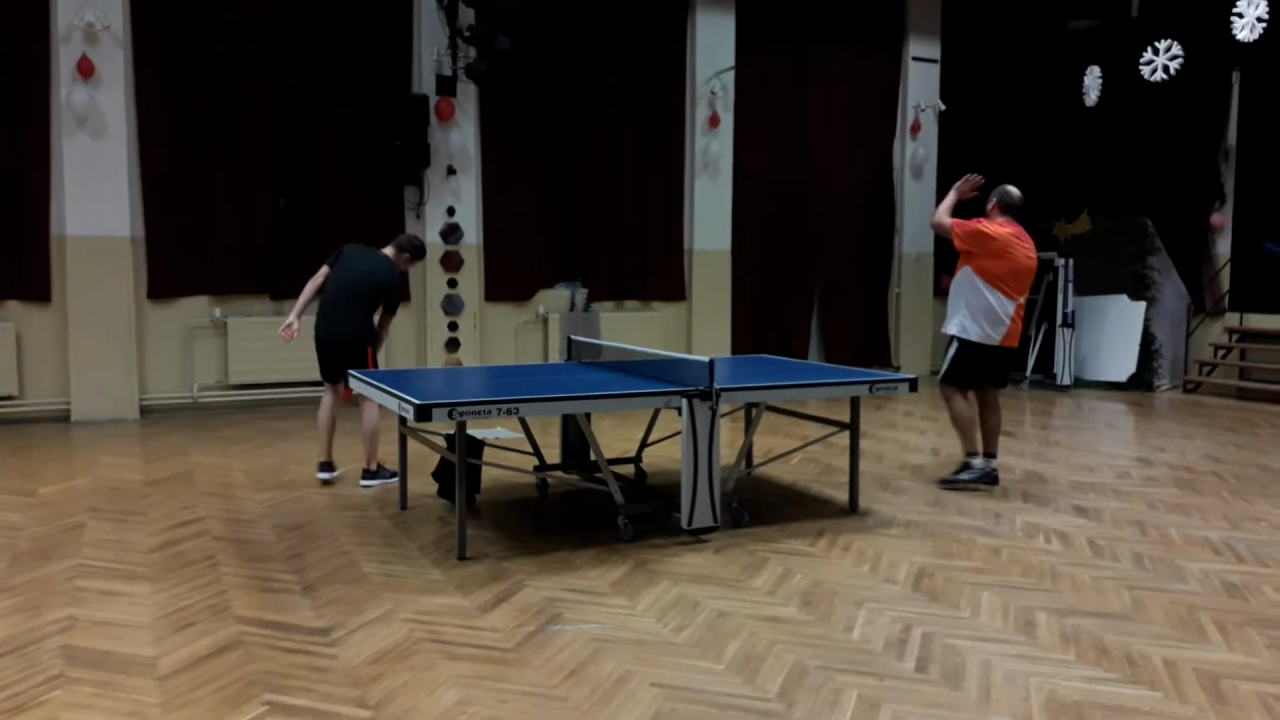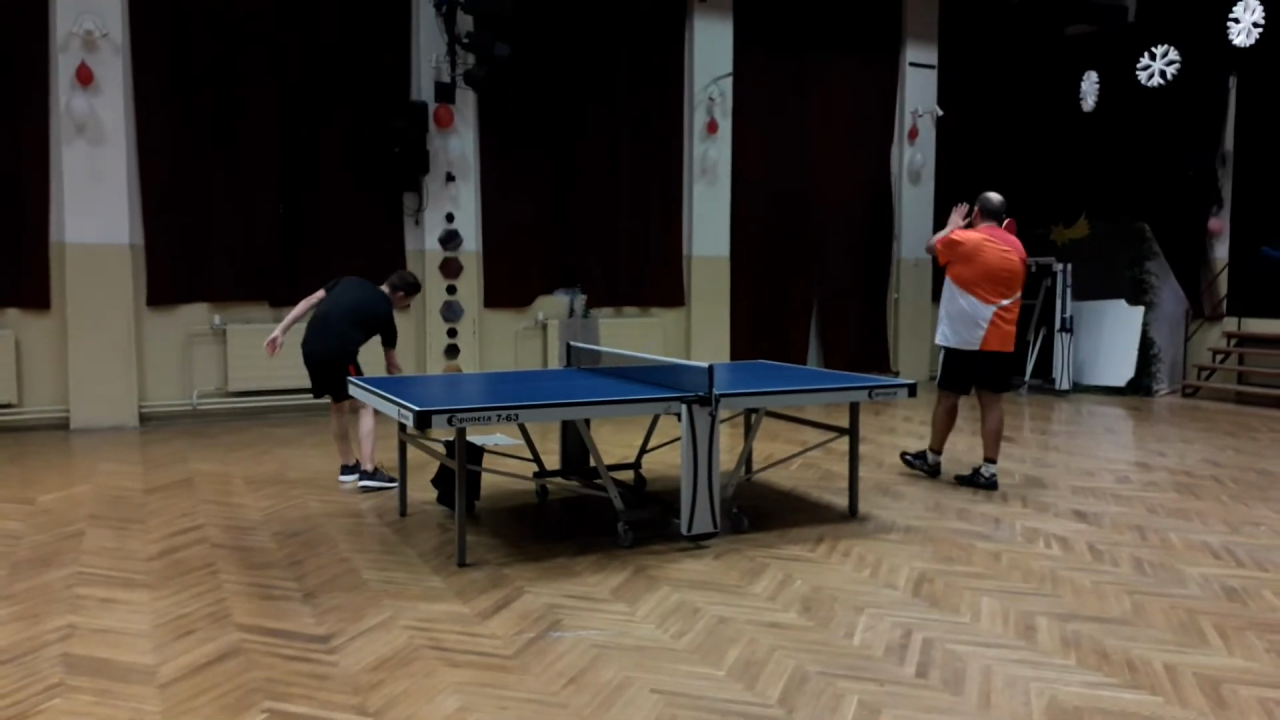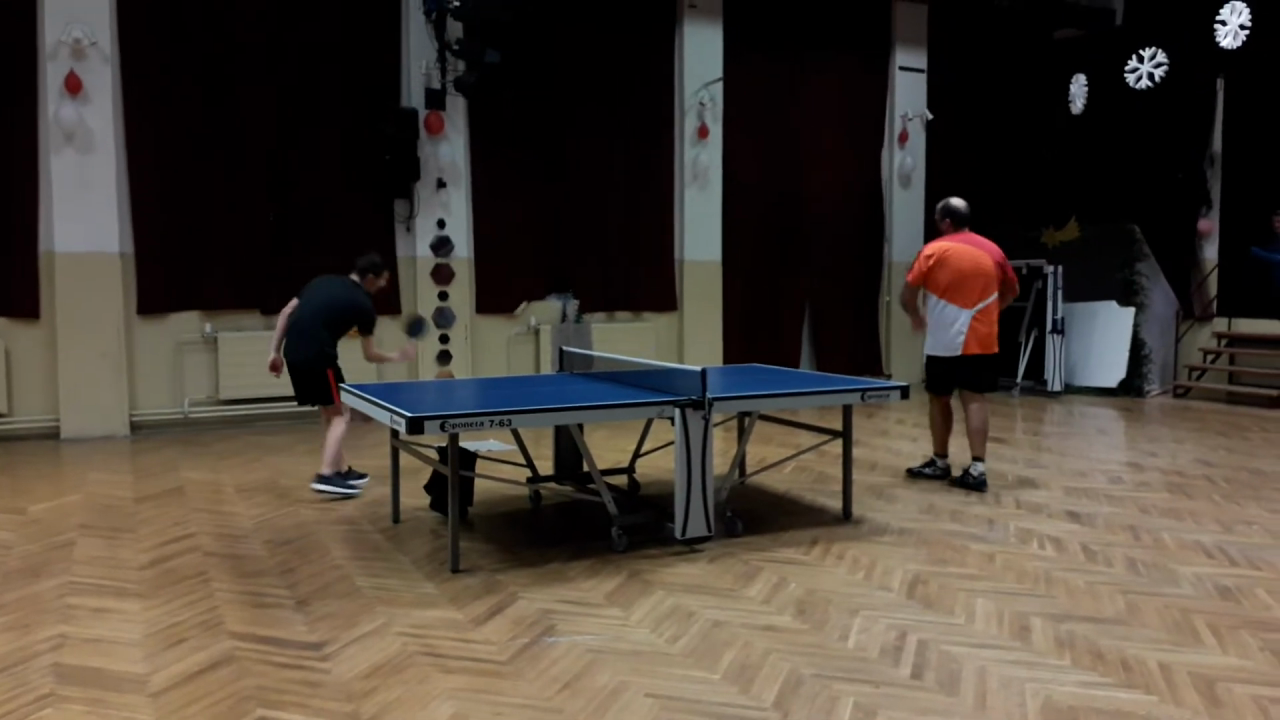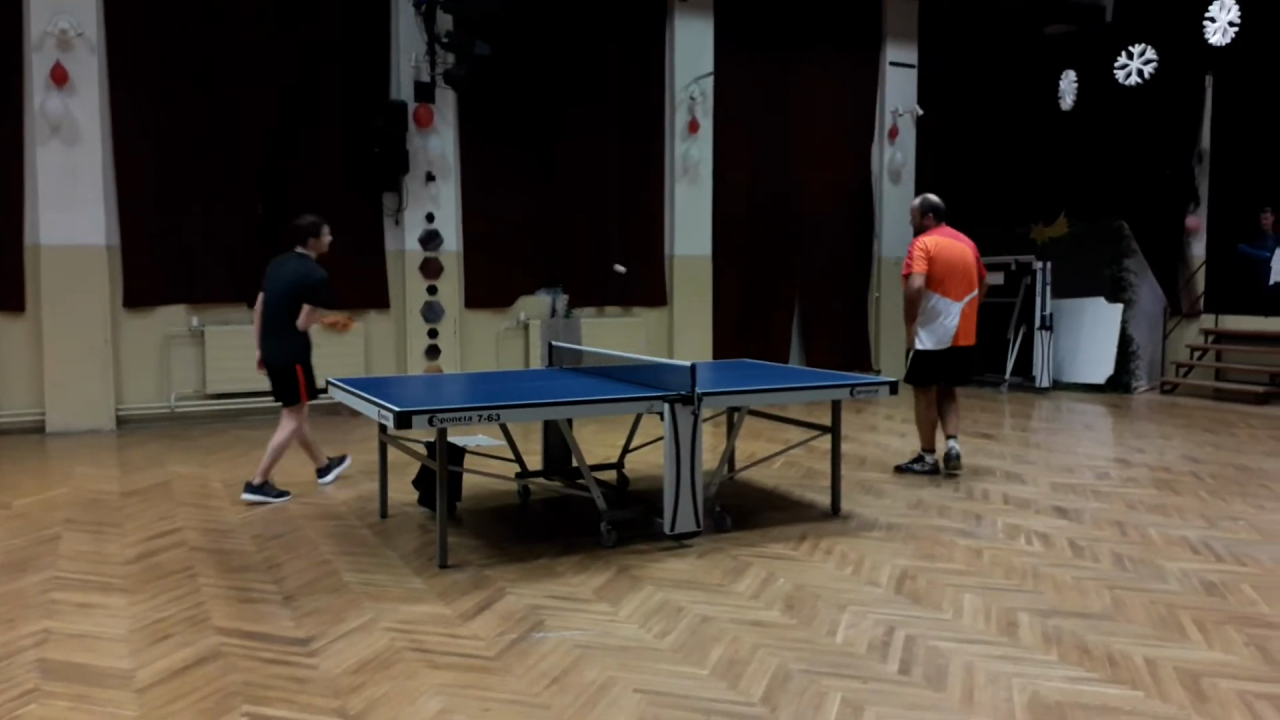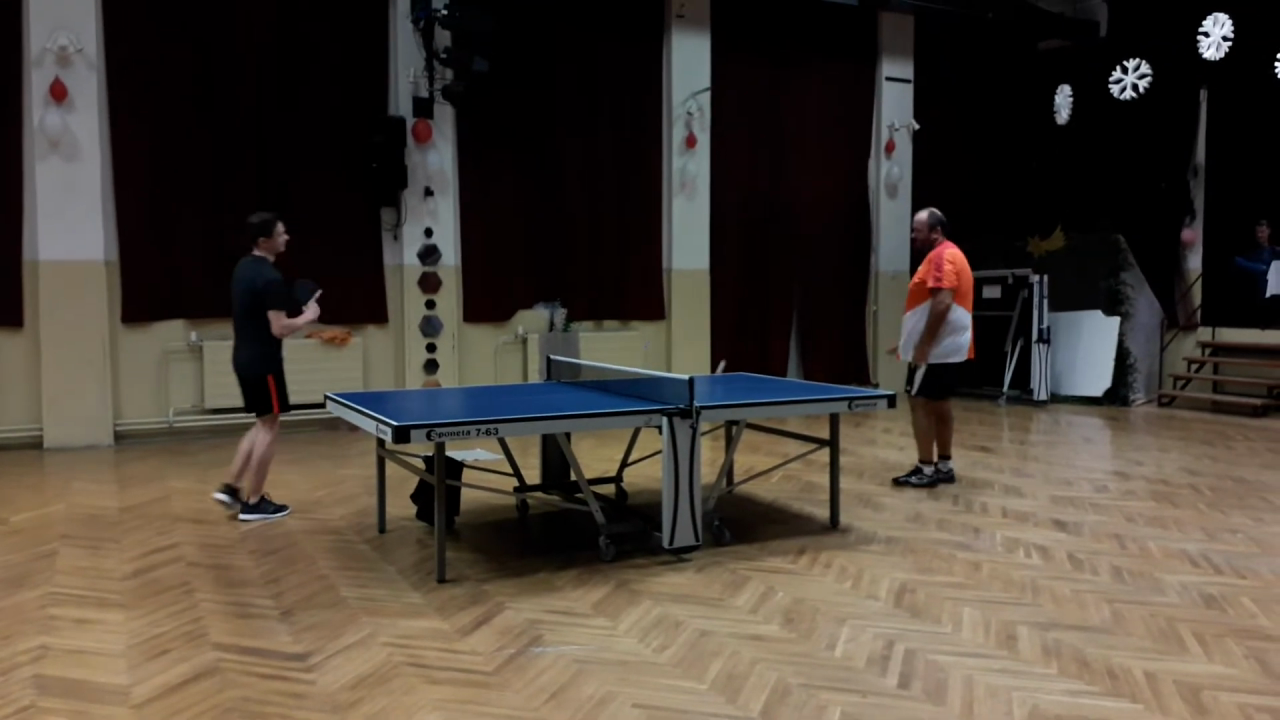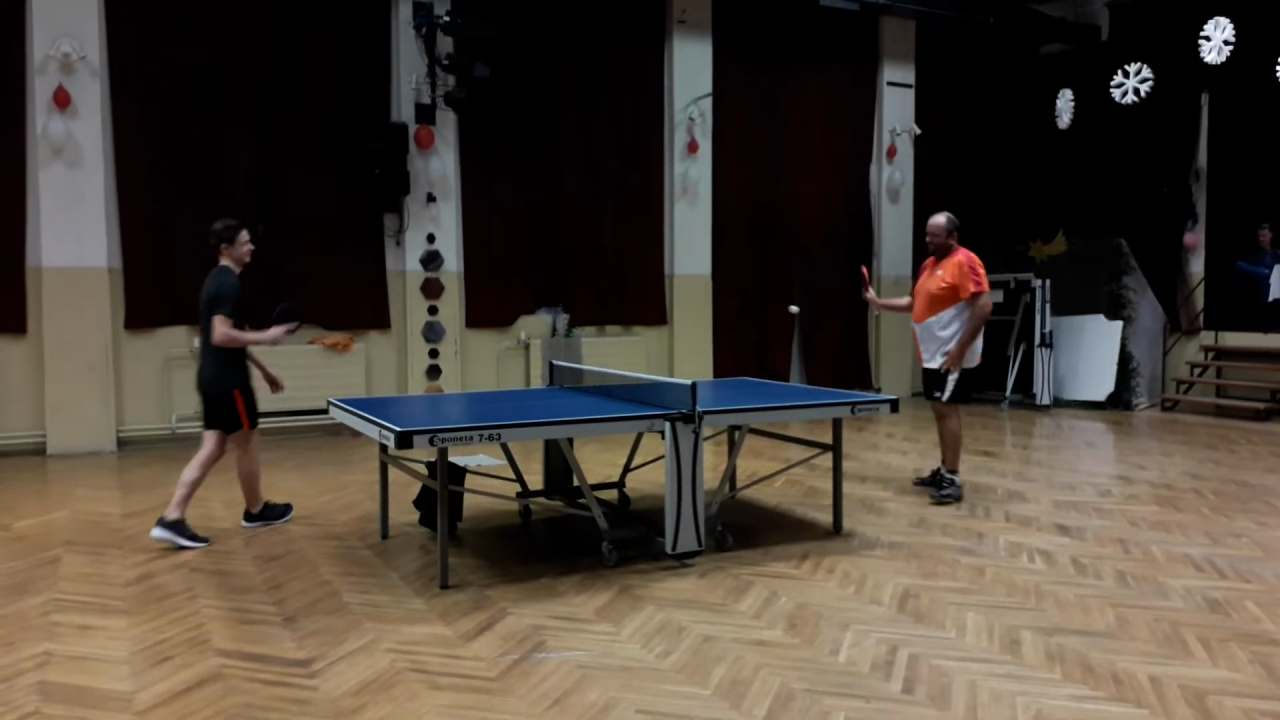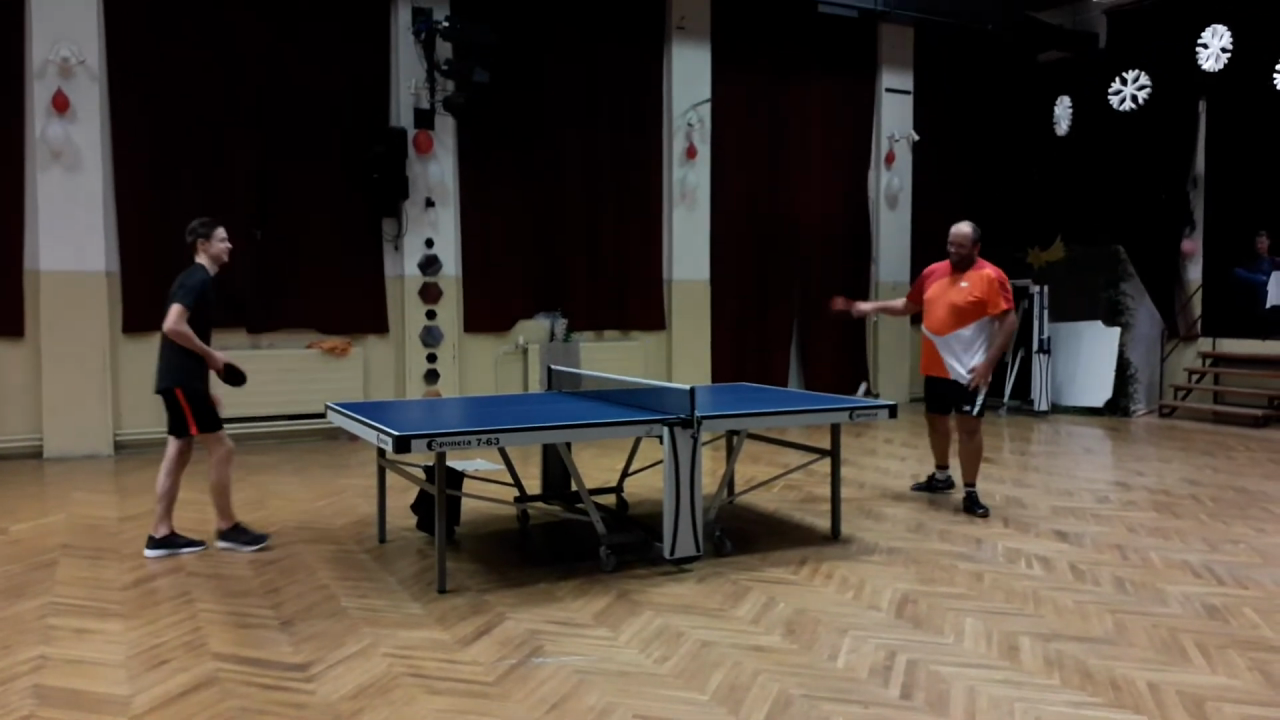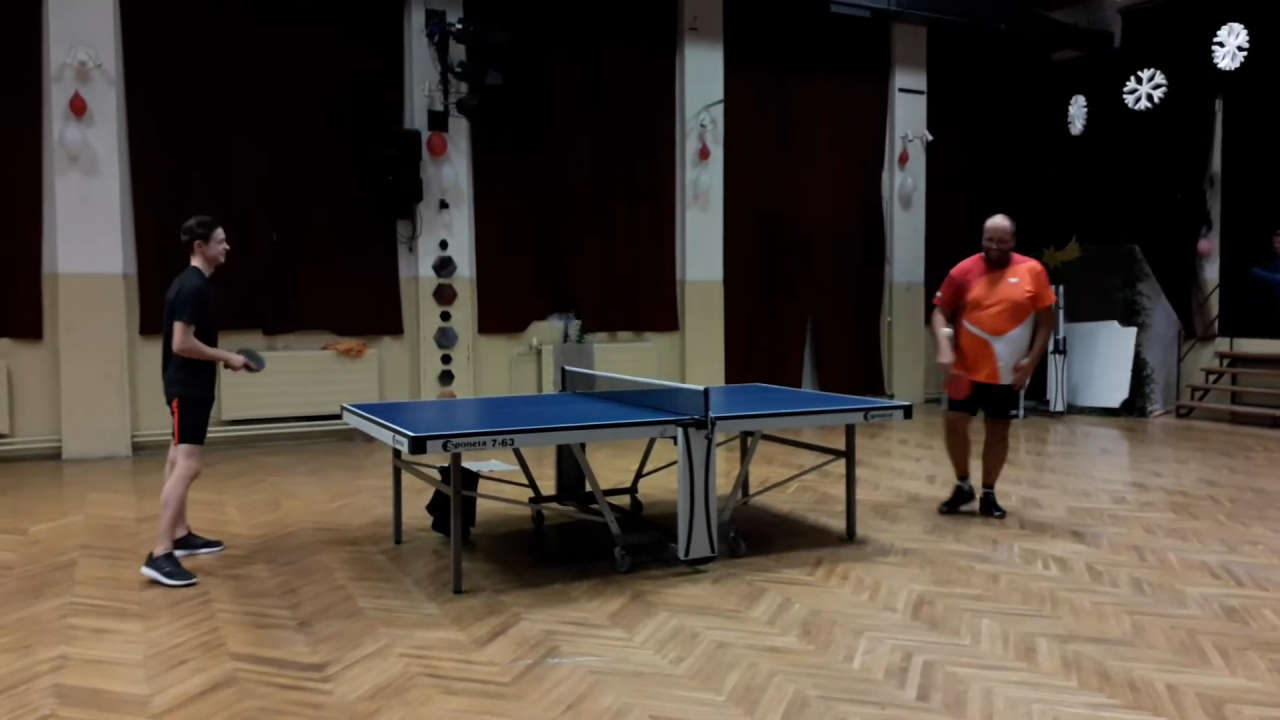
dt=0.3s
person 1, frame 1
left shoulder: (986, 232)
right shoulder: (1026, 243)
left elbow: (938, 223)
left wrist: (955, 193)
right wrist: (962, 280)
left hip: (973, 331)
right hip: (1003, 334)
left knee: (953, 390)
right knee: (987, 396)
left ankle: (975, 463)
right ankle: (987, 464)
person 1, frame 2
left shoulder: (962, 240)
right shoulder: (1016, 247)
left elbow: (934, 245)
left wrist: (953, 224)
left hip: (962, 337)
right hip: (1000, 340)
left knee: (947, 397)
right knee: (992, 402)
left ankle: (932, 458)
right ankle: (988, 470)
person 1, frame 3
left shoulder: (933, 251)
right shoulder: (992, 251)
left elbow: (907, 296)
right elbow: (1012, 291)
left wrist: (917, 317)
left hip: (945, 342)
right hip: (982, 342)
left knee: (939, 400)
right knee: (975, 402)
left ankle: (940, 463)
right ankle: (977, 469)
person 1, frame 4
left shoulder: (923, 244)
right shoulder: (966, 243)
left elbow: (916, 288)
right elbow: (982, 283)
left wrist: (908, 326)
left hip: (929, 335)
right hip: (962, 335)
left knee: (924, 393)
right knee: (946, 392)
left ankle: (928, 458)
right ankle: (952, 446)
person 1, frame 5
left shoulder: (940, 256)
right shoulder: (950, 254)
left elbow: (943, 303)
left wrist: (923, 345)
right wrist: (925, 341)
left hip: (938, 350)
right hip: (952, 349)
left knee: (921, 404)
right knee: (939, 405)
left ankle: (926, 470)
right ankle: (944, 465)
person 1, frame 6
left shoulder: (965, 263)
right shoulder: (930, 265)
left elbow: (983, 306)
right elbow: (916, 302)
left wrist: (960, 348)
right wrist: (880, 303)
left hip: (953, 356)
right hip: (933, 354)
left knee: (946, 410)
right knee: (942, 410)
left ankle: (951, 480)
right ankle: (946, 471)
person 1, frame 7
left shoulder: (991, 277)
right shoulder: (933, 273)
left elbow: (1009, 323)
right elbow: (909, 305)
left wrist: (988, 363)
right wrist: (871, 307)
left hip: (968, 370)
right hip: (936, 366)
left knee: (969, 426)
right knee: (936, 420)
left ankle: (970, 493)
right ankle: (941, 476)
person 1, frame 8
left shoulder: (1032, 272)
right shoulder: (963, 272)
left elbow: (1046, 320)
right elbow: (940, 313)
left wrist: (1032, 360)
right wrist: (944, 347)
left hip: (1009, 371)
right hip: (967, 367)
left knee: (999, 430)
right knee: (954, 422)
left ankle: (988, 493)
right ankle: (962, 485)
person 2, frame 1
left shoulder: (349, 251)
right shoulder: (392, 278)
left elbow: (316, 281)
right elbow: (382, 327)
left wrist: (294, 316)
right wrist: (371, 353)
left hip: (325, 333)
right hip: (356, 336)
left knee: (331, 393)
right knee: (368, 399)
left ankle: (325, 463)
right ankle: (371, 469)
person 2, frame 2
left shoulder: (350, 282)
right shoulder: (385, 314)
left elbow: (309, 301)
right elbow: (392, 367)
left wrist: (280, 331)
left hip: (311, 348)
right hip: (338, 353)
left knee: (339, 406)
right knee: (364, 407)
left ankle: (349, 465)
right ankle: (369, 471)
person 2, frame 3
left shoulder: (322, 281)
right shoulder: (362, 305)
left elbow: (287, 312)
right elbow: (370, 355)
left wrist: (276, 352)
right wrist: (398, 356)
left hip: (294, 354)
right hip: (318, 358)
left knee: (328, 412)
right knee: (340, 414)
left ankle: (340, 471)
right ankle: (327, 475)
person 2, frame 4
left shoulder: (277, 264)
right shoulder: (316, 276)
left elbow: (258, 308)
right elbow: (302, 324)
left wrist: (260, 348)
right wrist: (317, 313)
left hip: (271, 350)
right hip: (292, 353)
left knee: (295, 412)
right knee: (293, 418)
left ankle: (324, 465)
right ankle: (258, 484)
person 2, frame 5
left shoulder: (243, 268)
right shoulder: (270, 278)
right elbow: (280, 329)
right wrist: (308, 316)
left hip: (244, 359)
right hip: (263, 362)
left knee: (260, 426)
right knee: (268, 429)
left ankle: (233, 487)
right ankle: (252, 502)
person 2, frame 6
left shoulder: (218, 280)
right shoulder: (228, 284)
right elbow: (221, 336)
left wrist: (263, 369)
right wrist: (266, 337)
left hip: (211, 377)
right hip: (228, 380)
left knee: (212, 449)
right knee: (247, 444)
left ankle: (171, 519)
right ankle: (256, 510)
person 2, frame 7
left shoulder: (197, 280)
right shoulder: (197, 279)
right elbow: (172, 327)
left wrist: (208, 368)
right wrist: (209, 355)
left hip: (181, 380)
right hip: (183, 380)
left knee: (177, 454)
right knee: (221, 449)
left ankle: (161, 535)
right ankle: (227, 528)
person 2, frame 8
left shoulder: (194, 283)
right shoulder: (192, 286)
right elbow: (182, 344)
right wrist: (227, 358)
left hip: (192, 388)
right hip: (186, 389)
left knee: (181, 464)
right knee: (187, 467)
left ankle: (179, 536)
right ankle: (160, 555)
